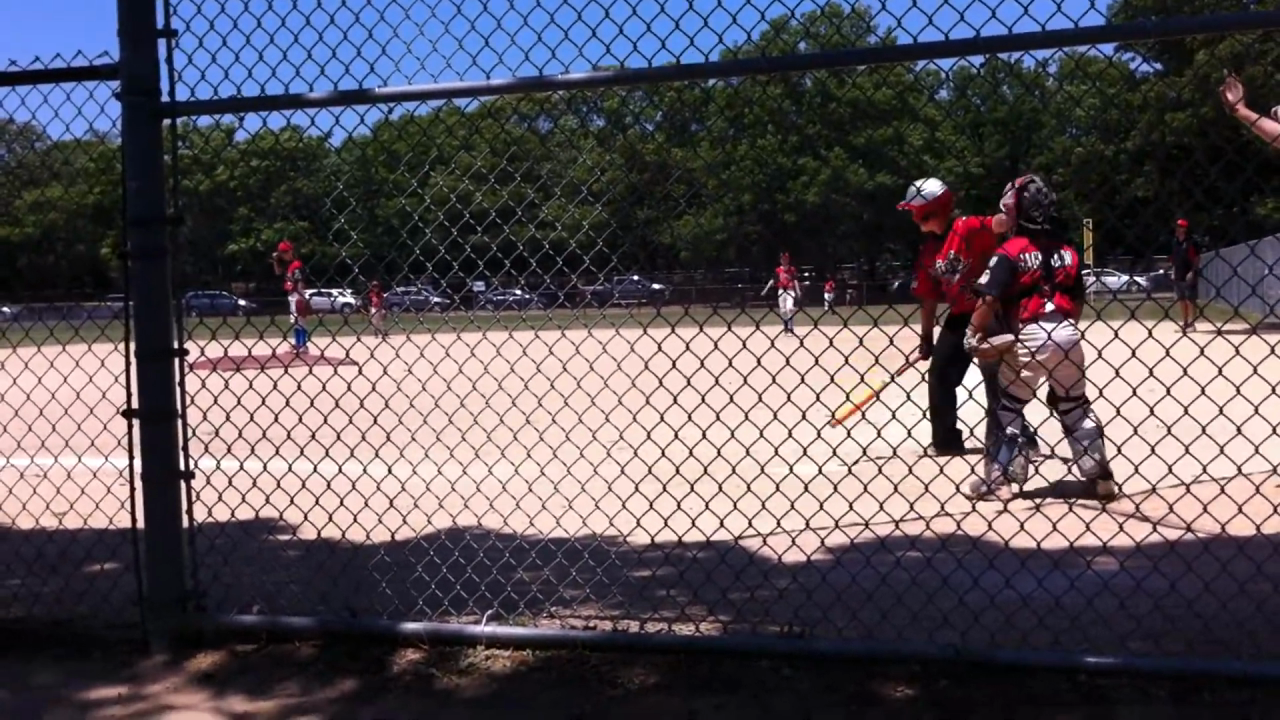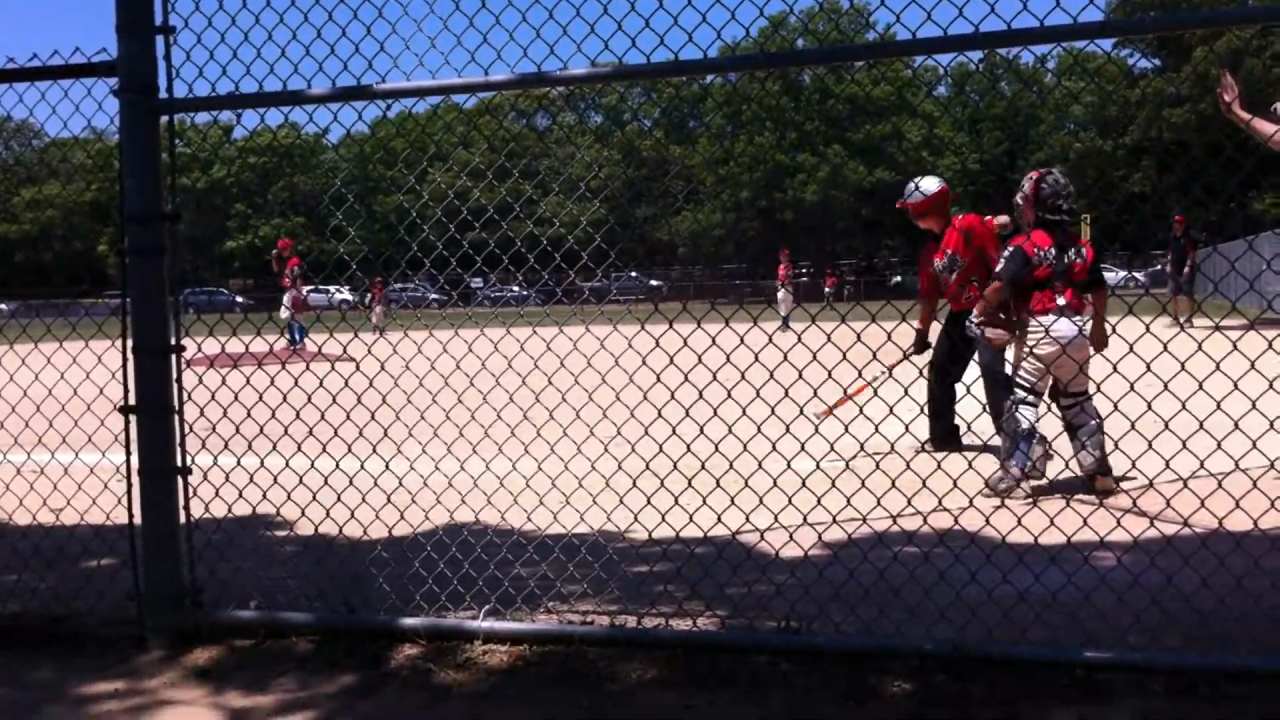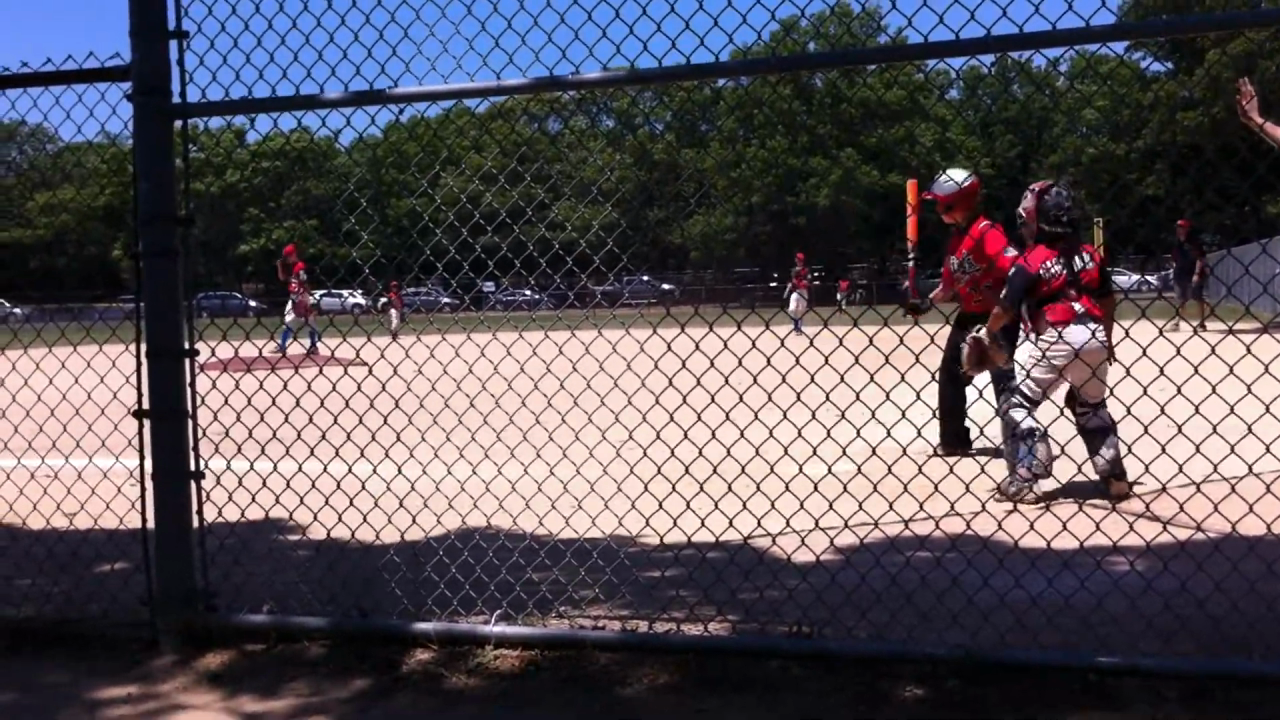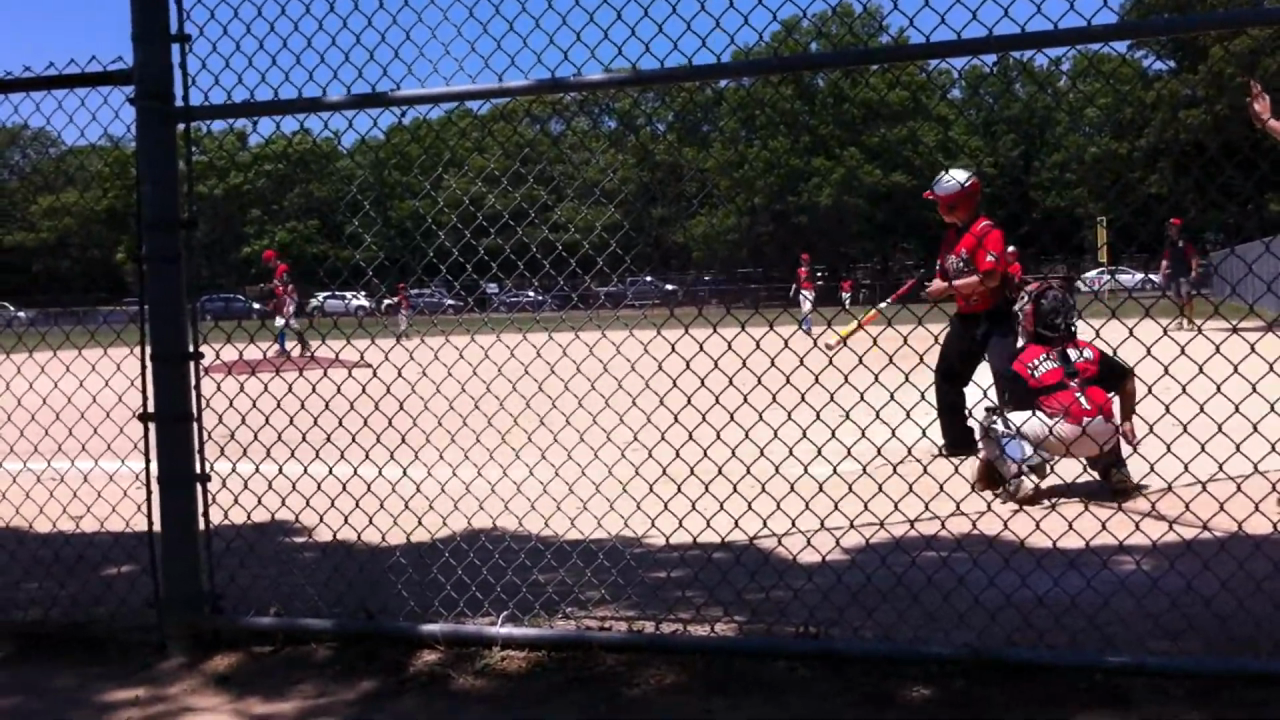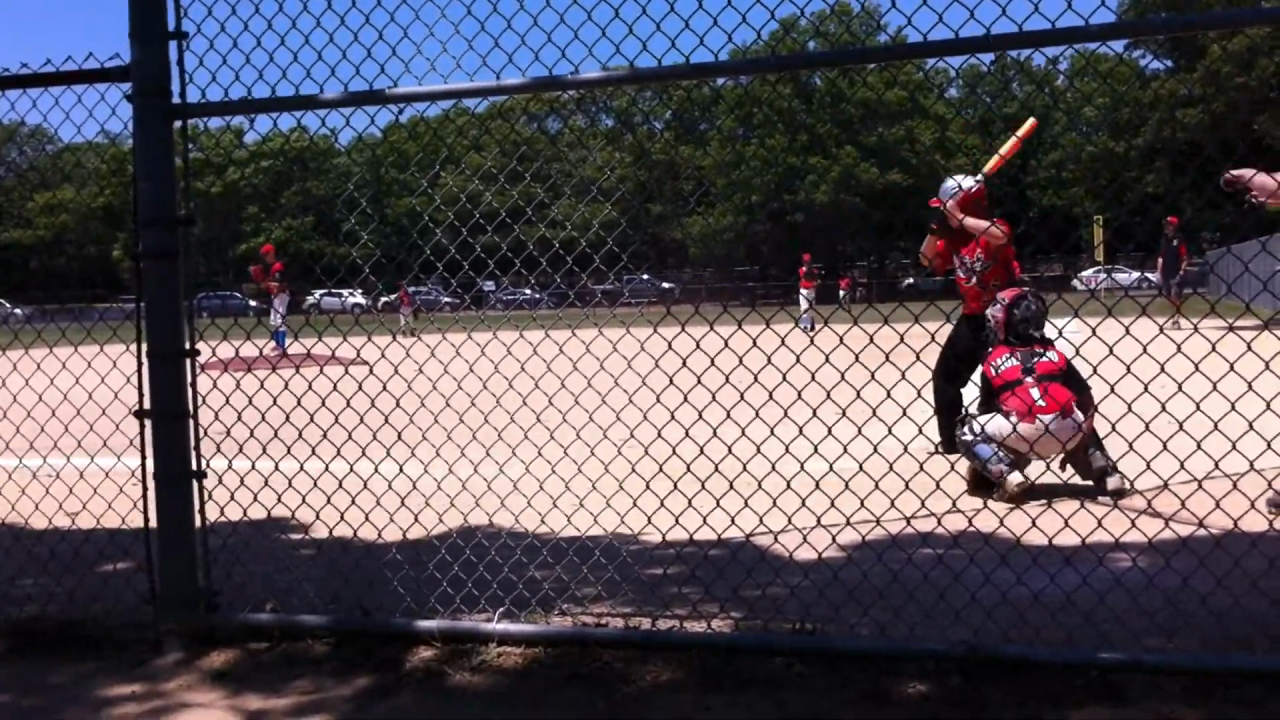
dt=0.4s
person 1, frame 1
left shoulder: (1010, 252)
right shoulder: (1068, 252)
left elbow: (989, 298)
right elbow: (1078, 300)
left wrist: (973, 332)
left hip: (1029, 338)
right hip: (1066, 335)
left knee: (1008, 409)
right knee: (1076, 408)
left ankle: (997, 480)
right ankle: (1101, 478)
person 1, frame 2
left shoulder: (1024, 245)
right shoulder: (1082, 247)
left elbow: (1000, 285)
right elbow: (1099, 291)
left wrist: (980, 313)
right wrist: (1098, 325)
left hip: (1038, 332)
right hip: (1076, 329)
left knee: (1022, 402)
right knee: (1078, 402)
left ankle: (1013, 475)
right ankle: (1099, 473)
person 1, frame 3
left shoulder: (1030, 261)
right shoulder: (1090, 254)
left elbow: (1007, 308)
right elbow: (1108, 300)
left wrist: (989, 332)
right wrist: (1106, 338)
left hip: (1054, 340)
right hip: (1093, 337)
left knee: (1018, 405)
right knee: (1092, 408)
left ankle: (1023, 480)
right ankle: (1114, 477)
person 1, frame 4
left shoulder: (1024, 362)
right shoulder: (1088, 349)
left elbow: (1014, 409)
right elbow: (1127, 379)
right wrist: (1126, 422)
left hip: (1065, 431)
right hip: (1103, 432)
left knee: (995, 424)
left ankle: (1019, 480)
right ankle: (1116, 474)
person 1, frame 5
left shoulder: (993, 361)
right shoulder: (1055, 354)
left elbow: (987, 413)
right elbow: (1086, 399)
right wrist: (1082, 446)
left hip: (1024, 430)
right hip: (1068, 428)
left knee: (967, 432)
right knee: (1081, 421)
left ankle: (1007, 476)
right ankle: (1107, 476)
person 2, frame 1
left shoulder: (968, 228)
right shoulder: (927, 249)
left elbow: (999, 224)
right elbow: (928, 296)
right wrist: (926, 337)
right hip: (959, 317)
left knee: (993, 371)
right knee: (939, 376)
left ankle: (1022, 440)
right ankle: (947, 441)
person 2, frame 2
left shoulder: (966, 226)
right shoulder: (929, 249)
left elbow: (1000, 224)
right elbow: (929, 295)
right wrist: (922, 332)
right hip: (959, 315)
left knee: (992, 368)
right knee: (939, 372)
right ankle: (944, 437)
person 2, frame 3
left shoulder: (987, 231)
right shoulder: (955, 237)
left elbow: (1014, 269)
right wrist: (929, 302)
right hip: (968, 317)
left knee: (1001, 374)
right knee: (949, 376)
right ankle: (954, 440)
person 2, frame 4
left shoulder: (987, 231)
right shoulder: (951, 236)
left elbow: (990, 277)
right elbow: (945, 278)
left wrist: (948, 288)
right wrist: (931, 286)
left hip: (995, 316)
right hip: (965, 318)
right knee: (946, 378)
right ankle: (958, 441)
person 2, frame 5
left shoulder: (995, 227)
right shoulder: (953, 238)
left elbow: (997, 236)
right elbow: (927, 260)
left wrist: (959, 219)
right wrist: (935, 230)
right hip: (972, 318)
right knee: (944, 377)
right ankle: (953, 439)
